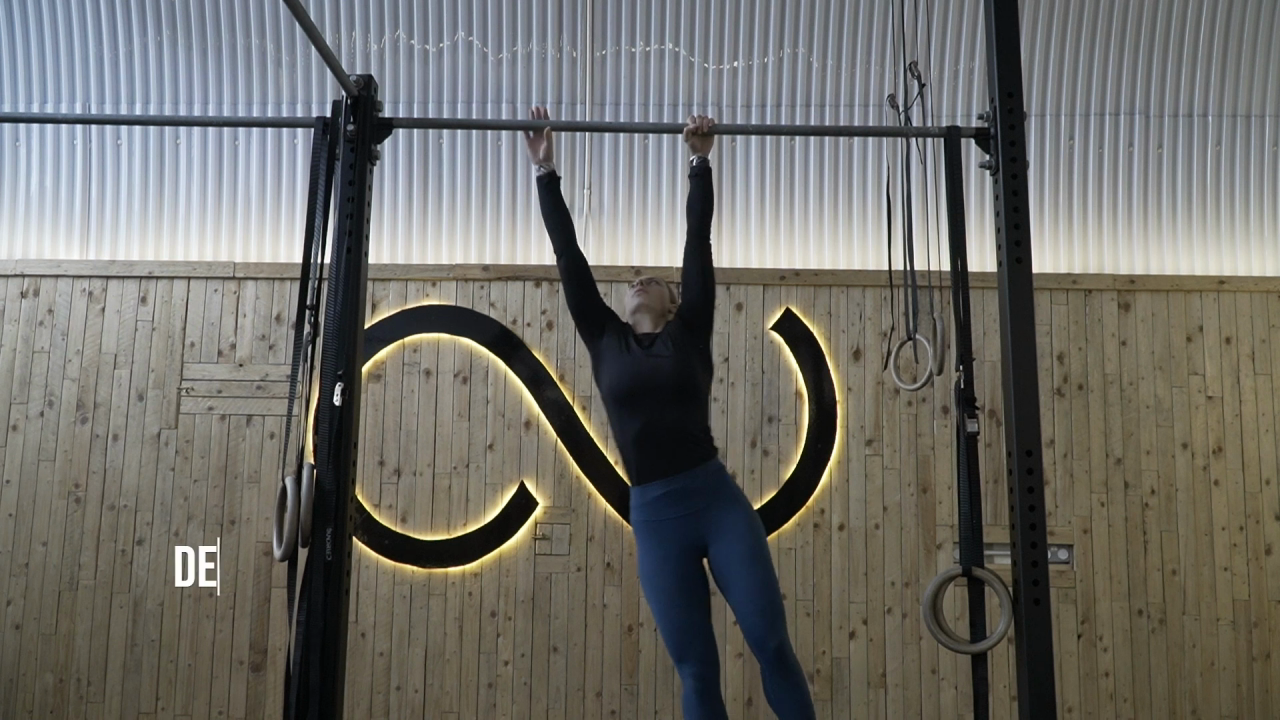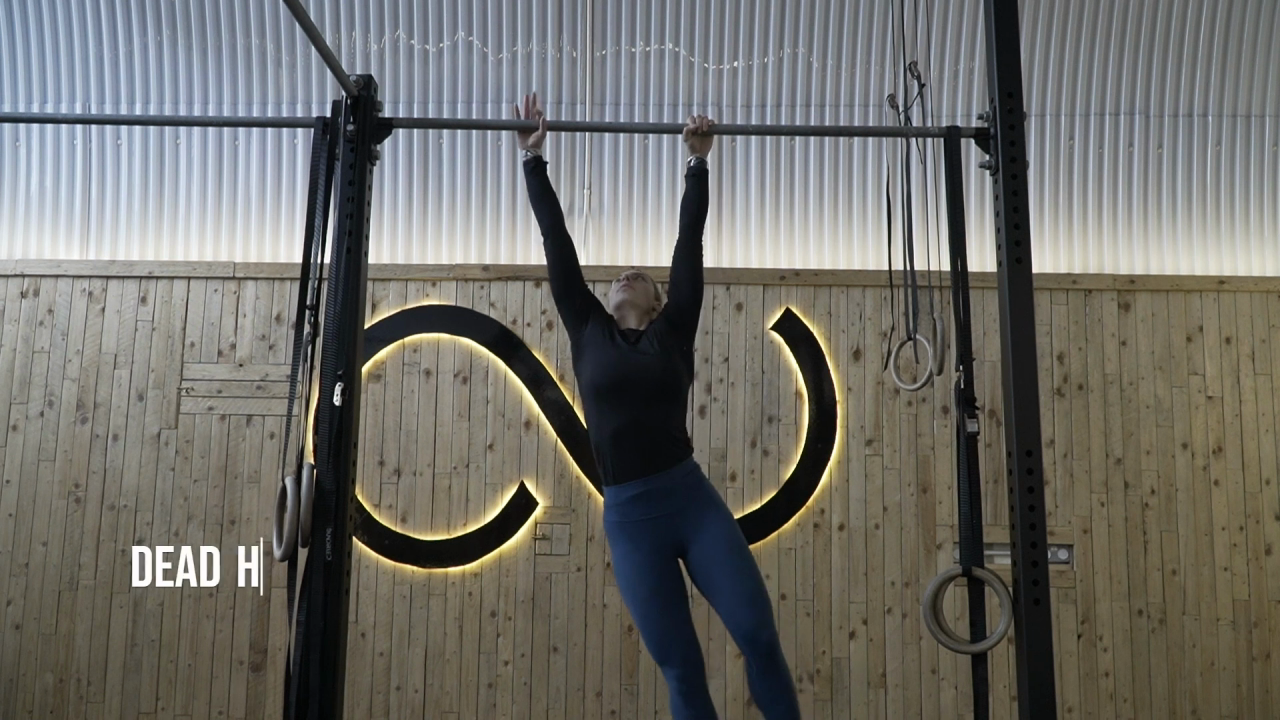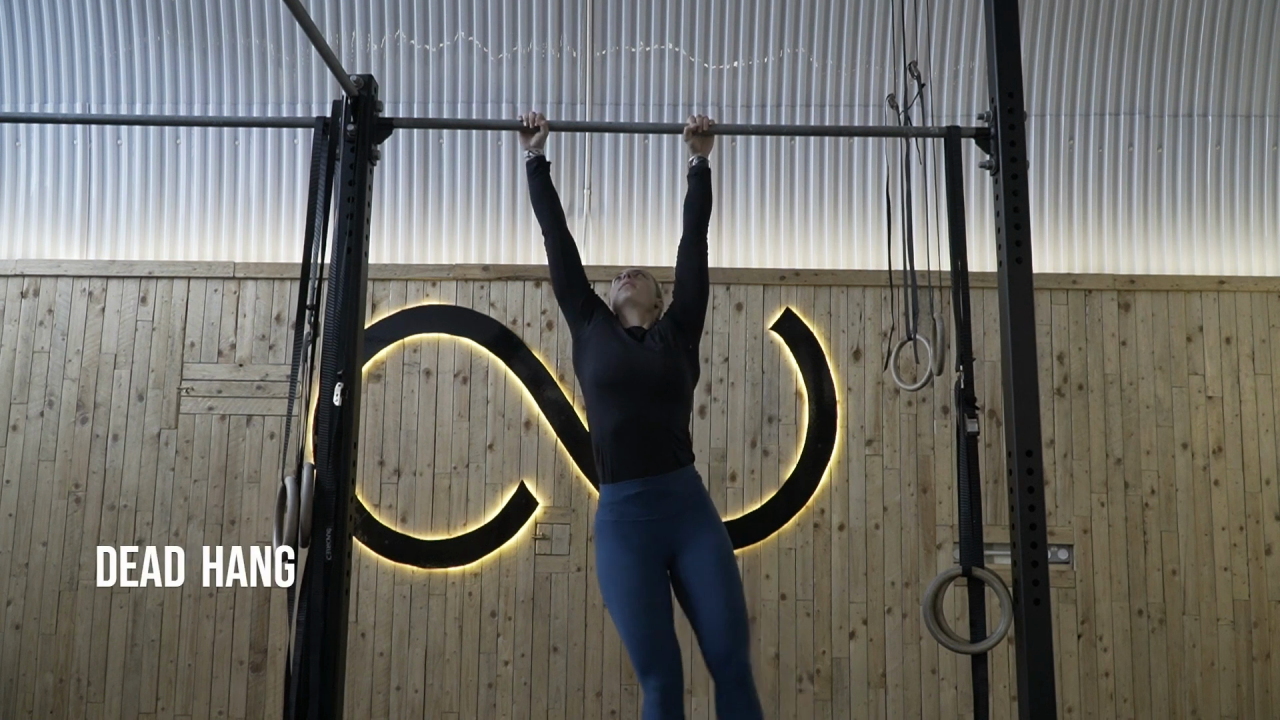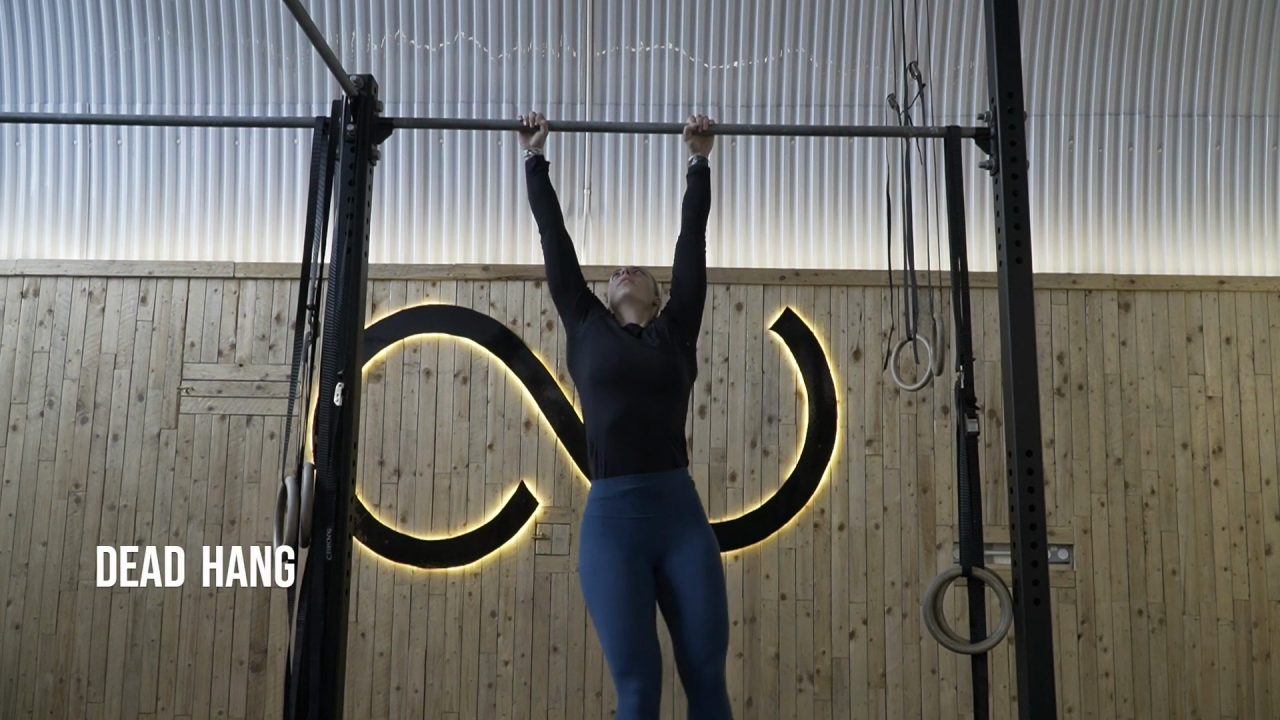
dt=0.2s
person 1, frame 1
left shoulder: (690, 336)
right shoulder: (606, 342)
left elbow: (698, 242)
right elbow: (570, 256)
left wrist: (700, 162)
right wrist: (546, 174)
left hip: (719, 502)
right hip: (654, 517)
left knee: (770, 644)
person 1, frame 2
left shoulder: (674, 333)
right shoulder: (588, 332)
left elbow: (689, 242)
right elbow: (556, 242)
left wrist: (697, 162)
right wrist: (533, 158)
left hip: (694, 501)
right hip: (629, 517)
left knee: (758, 639)
person 1, frame 3
left shoulder: (679, 333)
right shoulder: (590, 329)
left elbow: (693, 241)
right elbow: (558, 240)
left wrist: (699, 163)
right wrist: (536, 159)
left hip: (690, 510)
right hip: (622, 519)
left knee: (731, 663)
person 1, frame 4
left shoulder: (677, 332)
right shoulder: (585, 327)
left elbow: (692, 239)
right elbow: (554, 236)
left wrist: (699, 162)
right wrist: (535, 159)
left hip: (681, 513)
right hip: (610, 518)
